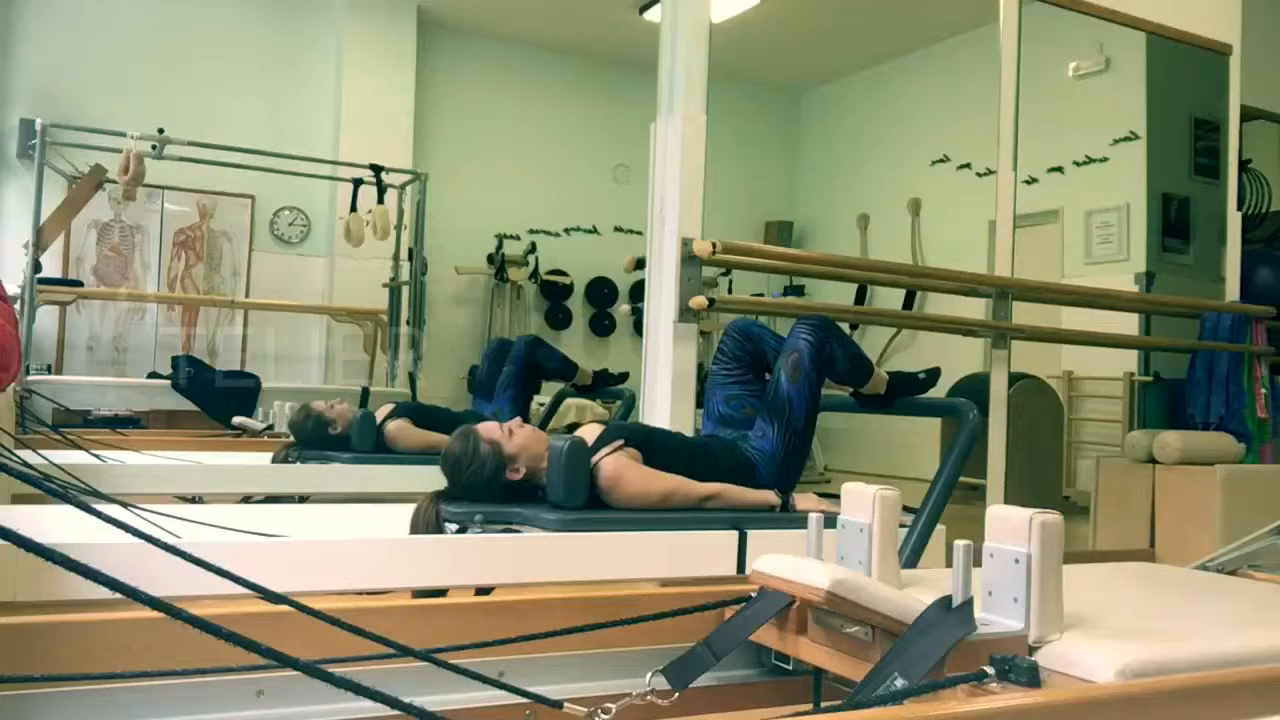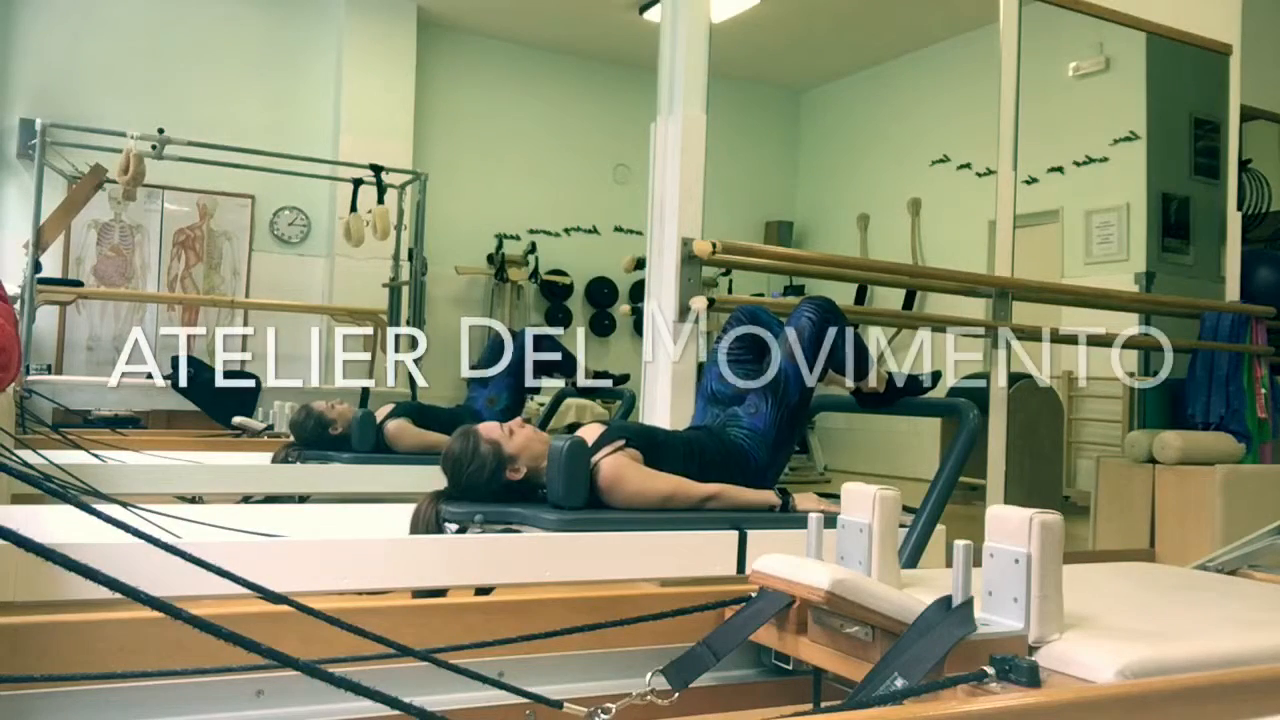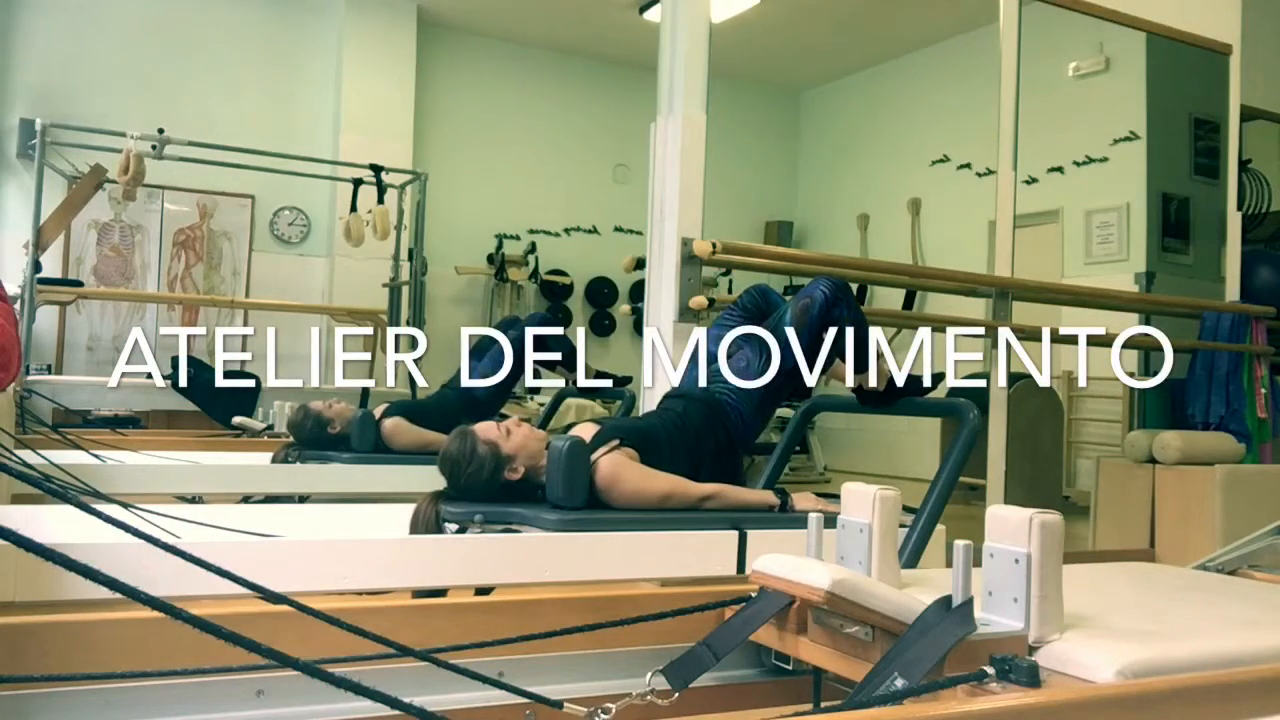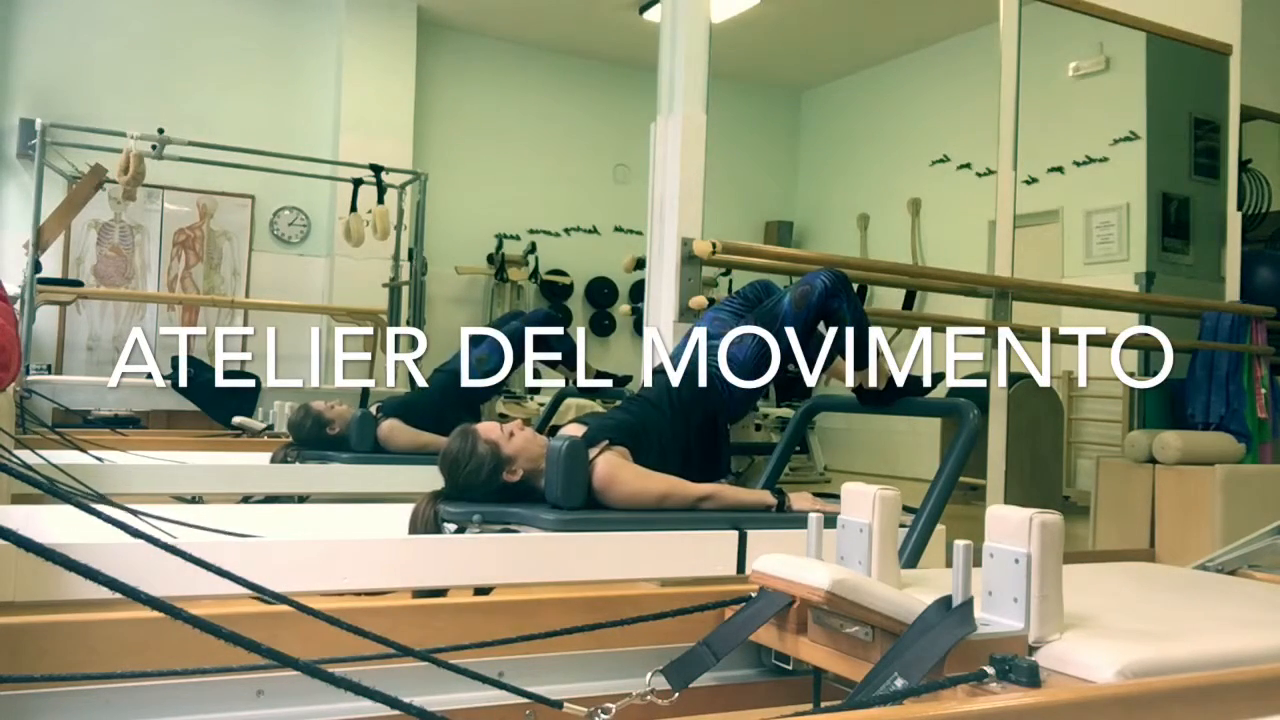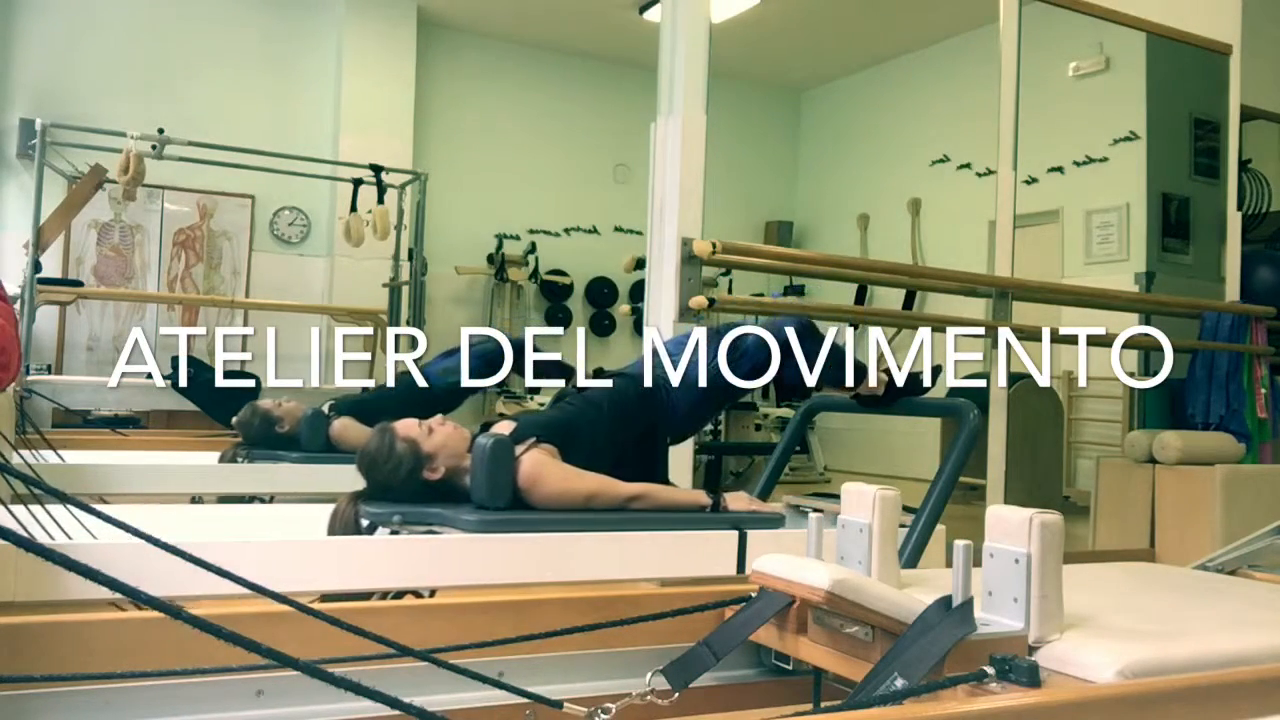
dt=1s
person 1, frame 1
right shoulder: (608, 478)
right elbow: (705, 494)
right wrist: (785, 500)
left hip: (721, 444)
right hip: (754, 462)
left knee: (742, 333)
right knee: (813, 330)
left ankle: (859, 383)
right ankle: (881, 387)
person 1, frame 2
right shoulder: (608, 479)
right elbow: (705, 496)
right wrist: (787, 500)
left hip: (708, 435)
right hip: (741, 451)
left knee: (748, 318)
right knee: (817, 312)
left ankle: (849, 380)
right ankle: (878, 386)
person 1, frame 3
right shoulder: (604, 477)
right elbow: (703, 495)
right wrist: (786, 500)
left hip: (689, 405)
right hip: (723, 415)
left knee: (760, 298)
right knee: (828, 293)
left ankle: (850, 378)
right ankle: (875, 384)
person 1, frame 4
right shoulder: (601, 478)
right elbow: (700, 496)
right wrist: (784, 501)
left hip: (677, 383)
right hip: (712, 392)
left knee: (764, 292)
right knee: (825, 286)
left ankle: (857, 381)
right ankle: (874, 383)
person 1, frame 5
right shoulder: (528, 478)
right elbow: (630, 496)
right wrist: (718, 502)
left hip: (621, 391)
right hip: (651, 406)
left knee: (741, 337)
right knee: (785, 335)
left ankle: (858, 384)
right ankle: (873, 386)
person 2, frame 1
left shoulder: (373, 424)
right shoulder: (392, 433)
left hip: (478, 417)
right hip: (492, 427)
left knee: (501, 346)
right knee: (527, 345)
left ankle: (576, 379)
right ankle: (590, 381)
person 2, frame 2
right shoulder: (392, 433)
left hip: (470, 412)
right hip: (485, 422)
left knee: (506, 336)
right knee: (531, 337)
left ankle: (582, 378)
right ankle: (592, 380)
person 2, frame 3
right shoulder: (389, 431)
left hip: (456, 396)
right hip: (472, 401)
left knee: (513, 324)
right knee: (537, 323)
left ankle: (582, 377)
right ankle: (591, 379)
person 2, frame 4
right shoulder: (385, 433)
right elbow: (449, 445)
left hip: (446, 382)
left knee: (518, 319)
right knee: (541, 320)
left ankle: (584, 376)
right ankle: (592, 379)
person 2, frame 5
left shoulder: (314, 423)
right shoulder: (336, 431)
left hip: (412, 385)
right hip: (427, 393)
left knee: (487, 346)
right knee: (506, 350)
left ankle: (563, 378)
right ankle: (575, 380)
